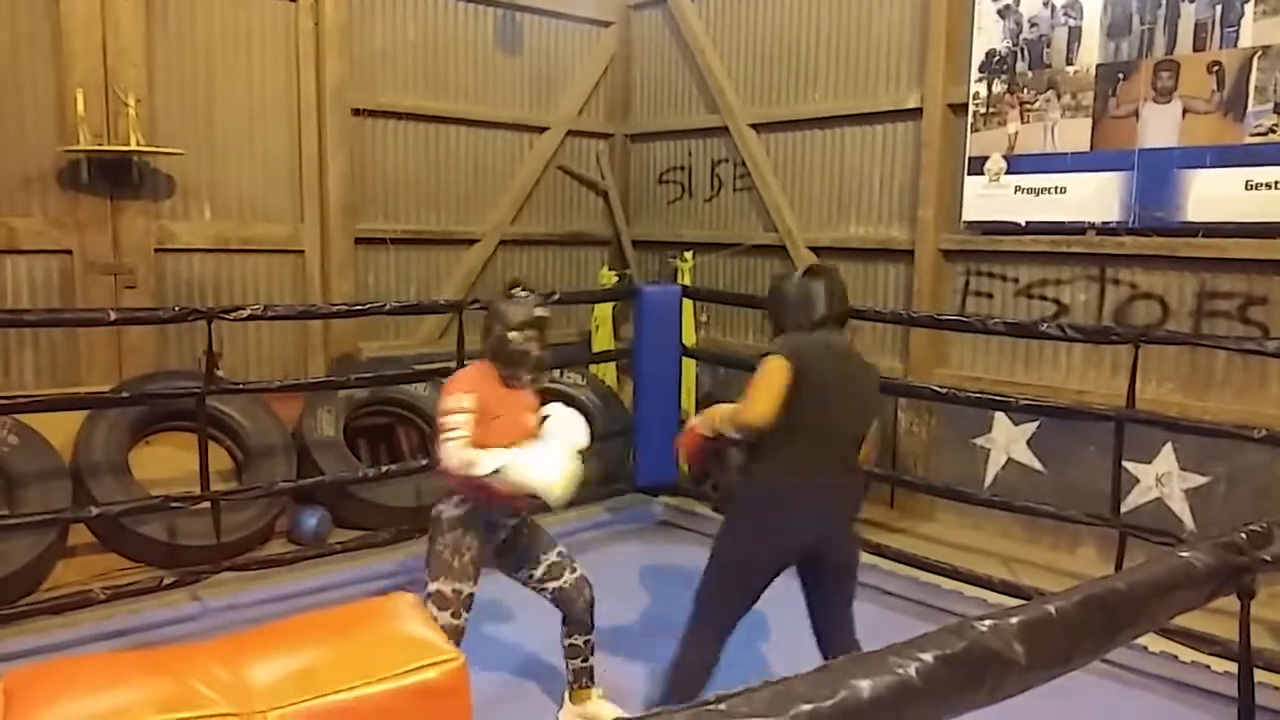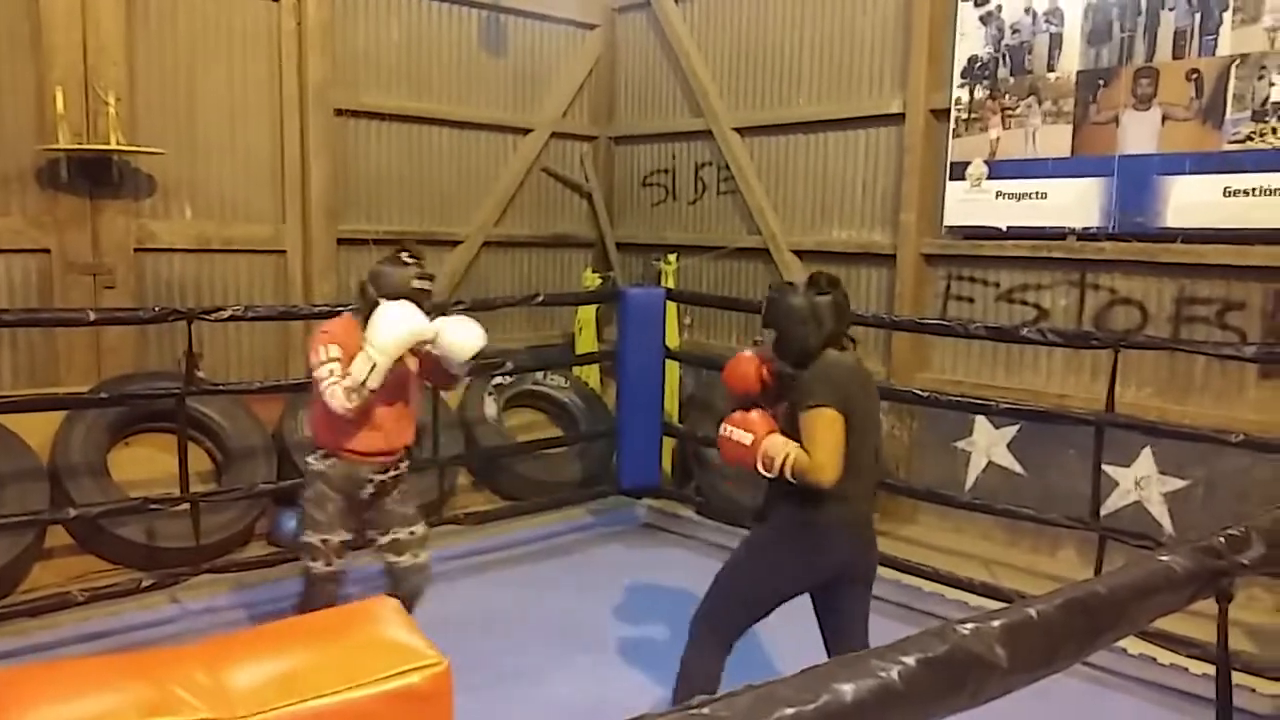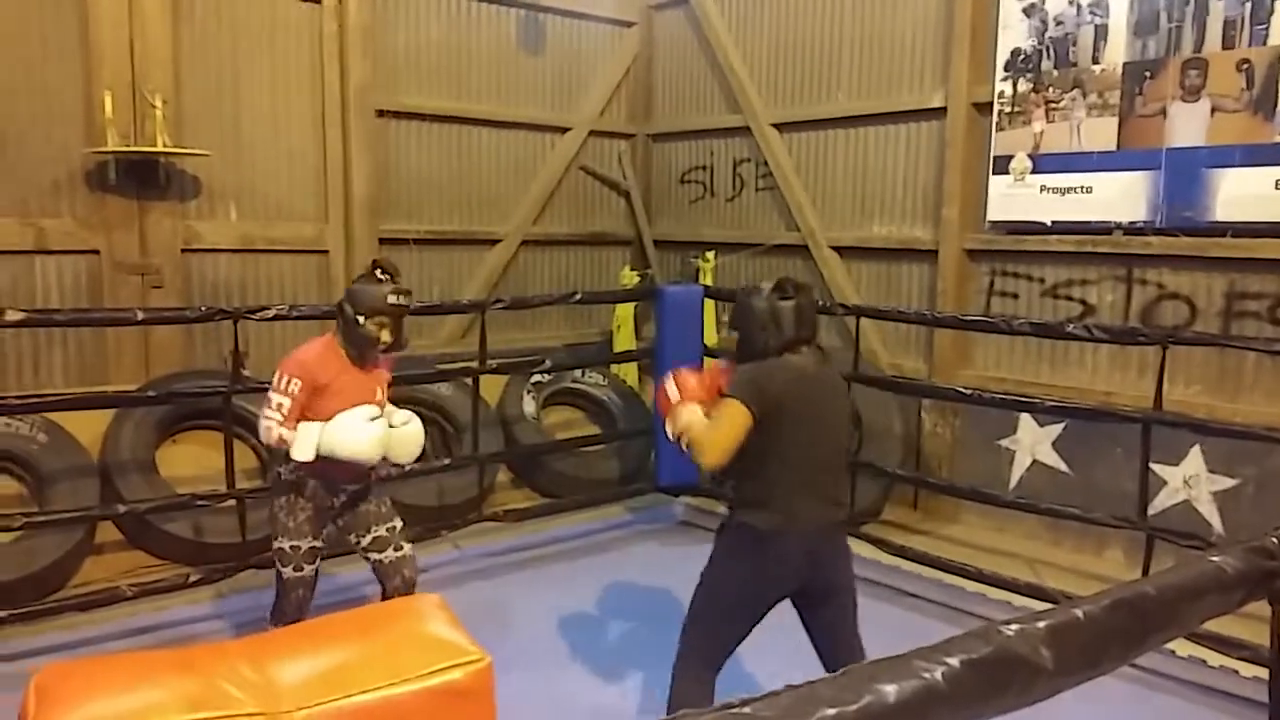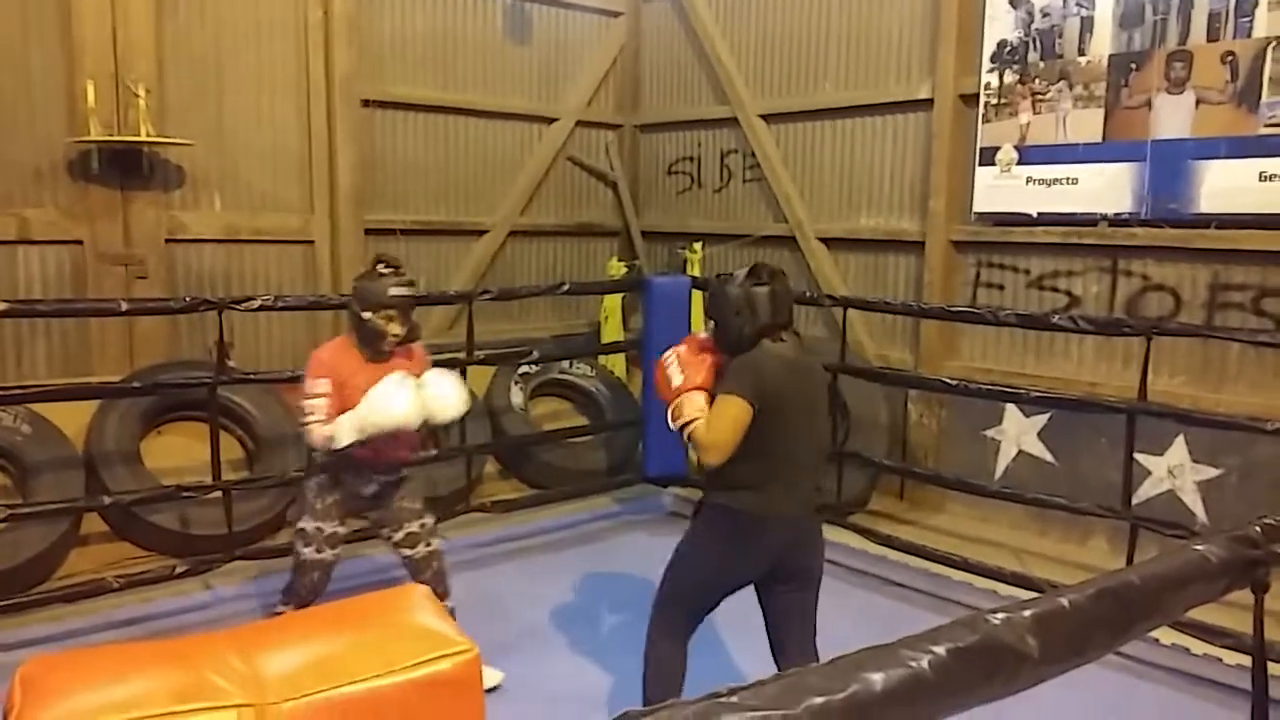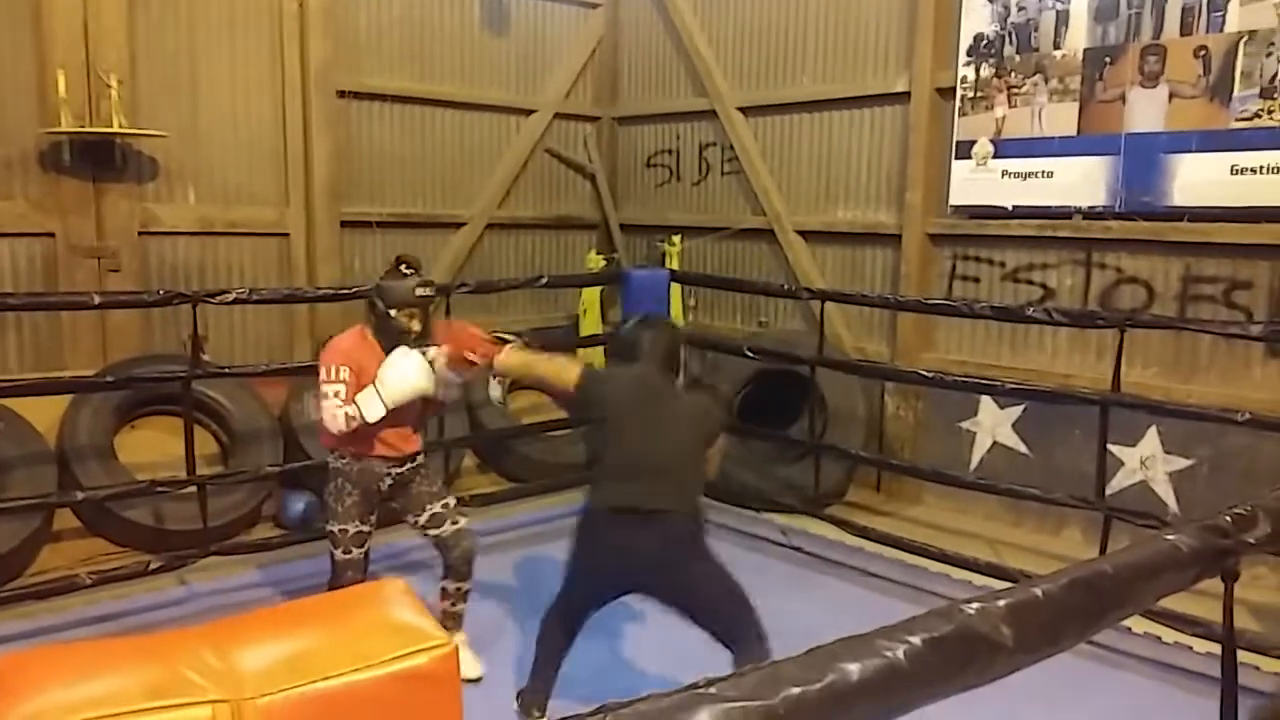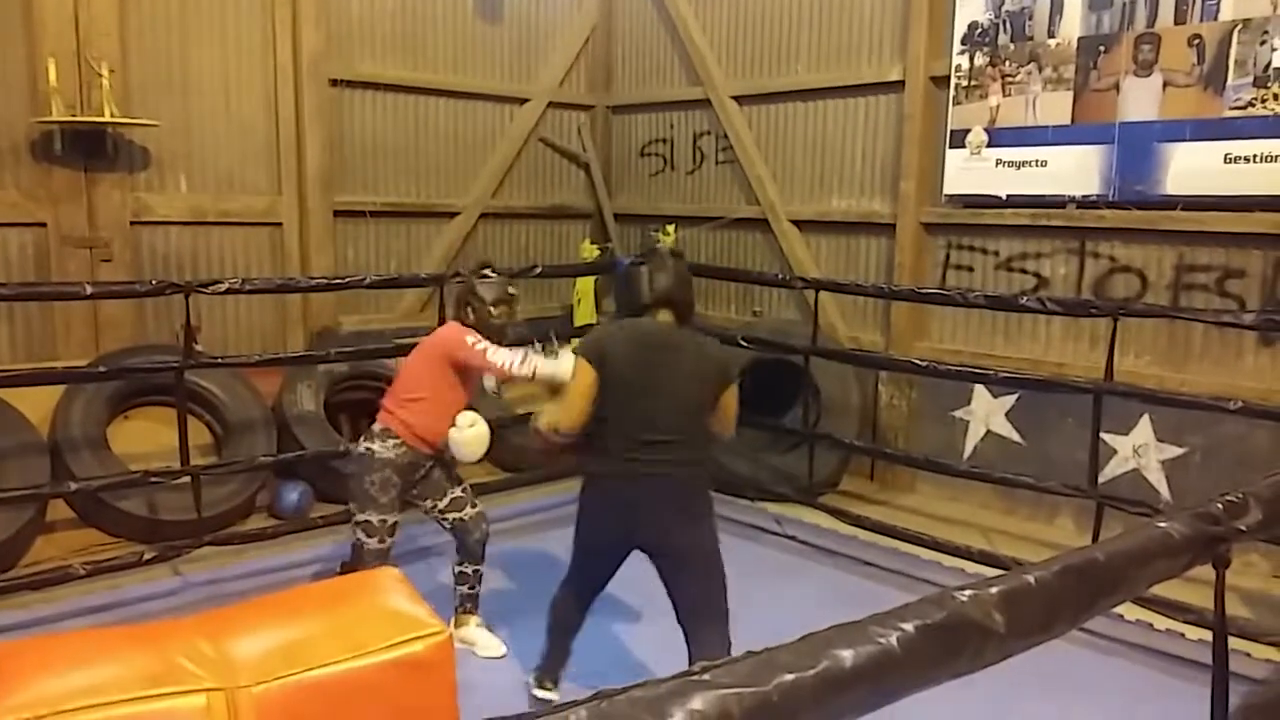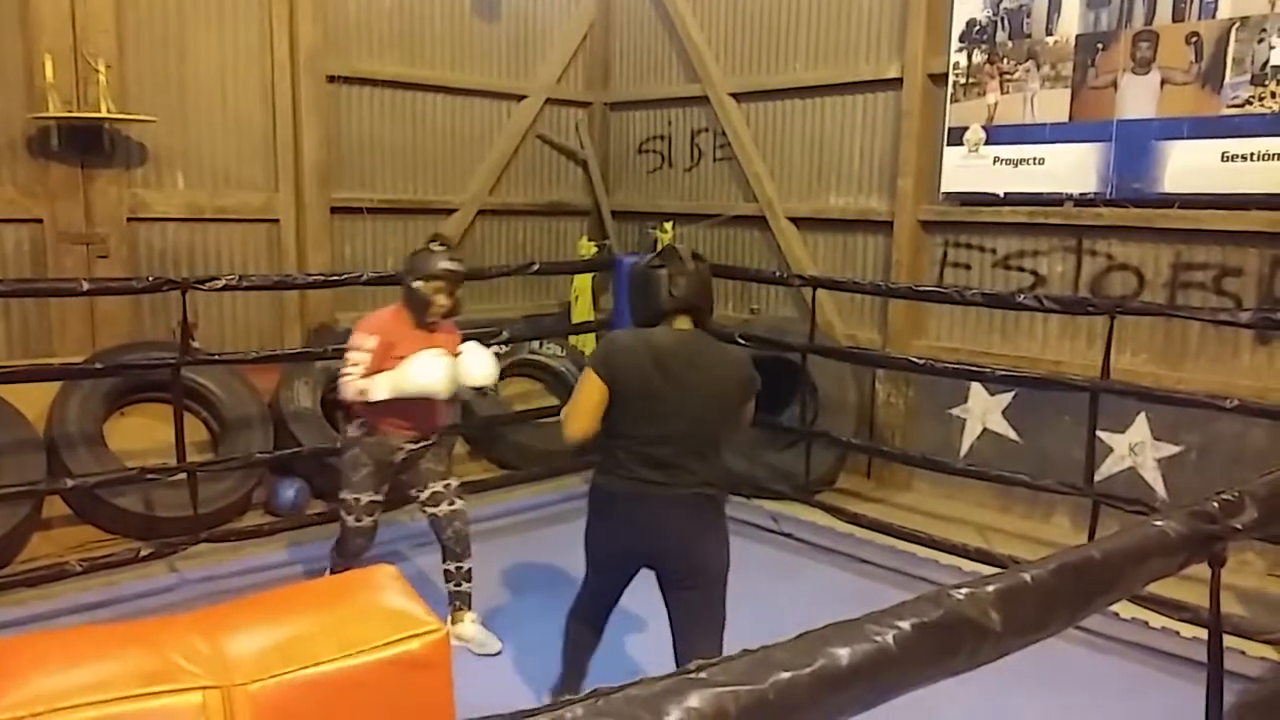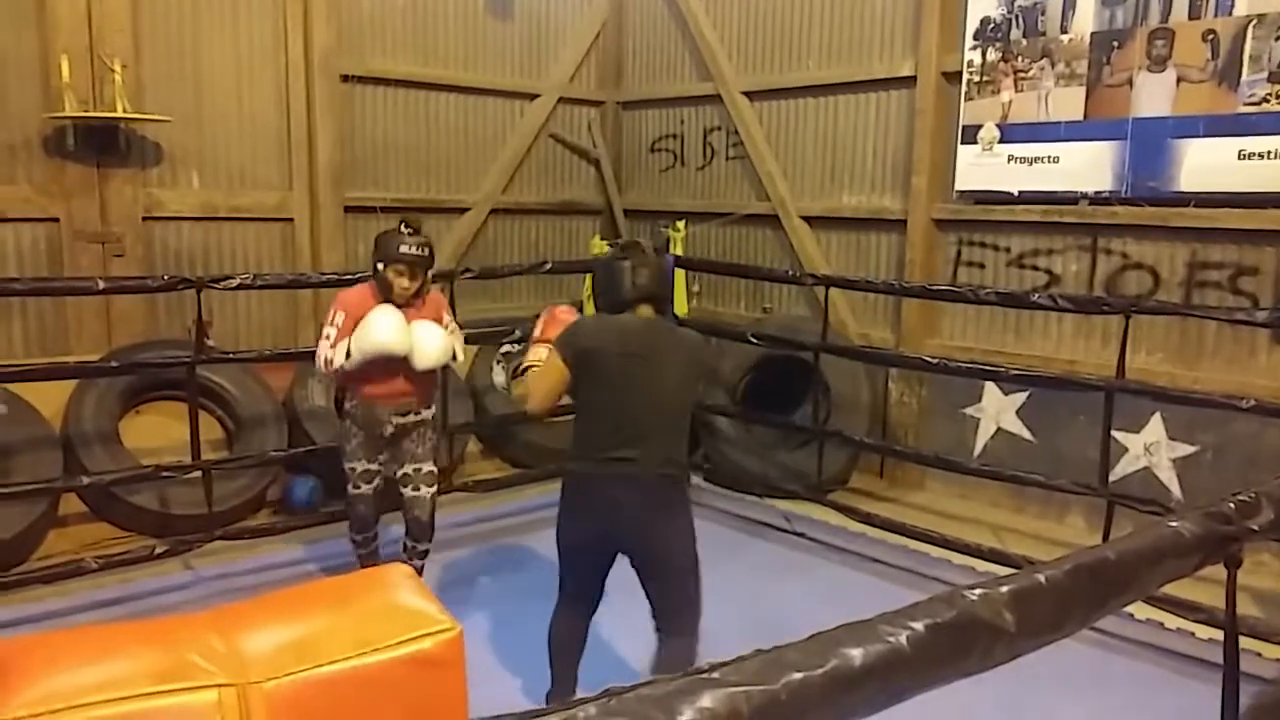
dt=0.4s
person 1, frame 1
left shoulder: (791, 350)
right shoulder: (866, 375)
left elbow: (754, 415)
left wrist: (711, 420)
left hip: (770, 506)
right hip: (834, 516)
left knee: (708, 627)
right knee: (838, 639)
person 1, frame 2
left shoulder: (820, 380)
right shoulder: (852, 372)
left elbow: (822, 470)
left wrist: (767, 447)
right wrist: (775, 393)
left hip: (801, 533)
right hip: (854, 537)
left knee: (710, 629)
right knee: (850, 656)
person 1, frame 3
left shoulder: (756, 379)
right shoulder: (833, 382)
left elbow: (710, 455)
left wrist: (687, 414)
left hip: (759, 545)
right hip: (826, 544)
left knee: (696, 662)
right knee: (851, 668)
person 1, frame 4
left shoulder: (750, 368)
right shoulder: (810, 368)
left elbow: (711, 450)
left wrist: (688, 392)
right wrist: (718, 380)
left hip: (735, 525)
right hip: (801, 530)
left knee: (668, 626)
right knee: (798, 657)
person 1, frame 5
left shoulder: (609, 383)
right shoulder: (704, 408)
left elbow: (526, 365)
left wrist: (503, 357)
left hip: (606, 536)
right hip: (675, 541)
left knee: (565, 613)
right knee: (749, 643)
person 1, frame 6
left shoulder: (605, 342)
right shoulder: (713, 357)
left elbow: (568, 420)
right elbow: (723, 428)
left wrist: (546, 422)
left hip: (608, 495)
right hip: (681, 501)
left knee: (580, 583)
right knee: (708, 633)
left ankle: (547, 678)
person 1, frame 7
left shoulder: (617, 350)
right shoulder: (734, 364)
left elbow: (574, 429)
right elbow: (740, 421)
left hip: (618, 511)
right hip: (694, 520)
left knee: (593, 603)
right knee: (701, 656)
left ankle: (566, 696)
person 1, frame 8
left shoulder: (586, 335)
right shoulder: (692, 348)
left elbow: (534, 400)
left wrist: (540, 348)
left hip: (589, 495)
right hip: (660, 501)
left knee: (574, 602)
right knee: (679, 629)
left ankle: (560, 702)
person 2, frame 1
left shoulder: (523, 388)
right shoulder: (467, 383)
right elbow: (453, 457)
right wrist: (497, 464)
left hip: (513, 520)
right hip: (465, 517)
left knee: (577, 594)
right knee: (442, 631)
person 2, frame 2
left shoulder: (409, 339)
right shoulder: (331, 335)
left elbow: (449, 378)
right elbow: (340, 401)
left wrist: (455, 351)
right wrist: (380, 353)
left hip: (389, 475)
right hip: (334, 474)
left knee: (411, 576)
right knee: (321, 585)
person 2, frame 3
left shoulder: (380, 360)
right shoulder: (307, 361)
right elbow: (271, 430)
left wrist: (393, 423)
right wrist: (326, 439)
left hip: (359, 487)
right hip: (304, 488)
left knee: (402, 577)
right knee: (294, 599)
person 2, frame 4
left shoulder: (413, 354)
right shoulder: (328, 361)
left elbow: (417, 413)
right elbow: (318, 436)
right wrist: (365, 421)
left hip: (389, 479)
right hip: (337, 478)
left knee: (430, 567)
right knee: (307, 579)
person 2, frame 5
left shoulder: (412, 351)
right shoulder: (343, 350)
left elbow: (423, 409)
right elbow: (335, 421)
left wrist: (447, 377)
right wrist: (385, 393)
left hip: (410, 466)
right hip: (356, 470)
left knee: (459, 544)
right knee: (349, 576)
left ankle: (450, 641)
person 2, frame 6
left shoulder: (465, 351)
right shoulder: (458, 339)
right elbow: (508, 364)
left wrist: (460, 428)
right wrist: (563, 369)
left hip: (427, 458)
right hip: (388, 456)
left knee: (474, 529)
right knee: (369, 559)
left ankle: (466, 623)
person 2, frame 7
left shoulder: (447, 332)
right shoulder: (378, 325)
right elbow: (348, 388)
left wrist: (467, 376)
right wrist: (395, 382)
left hip: (425, 444)
right hip: (372, 440)
left knee: (455, 527)
right knee: (355, 538)
left ankle: (462, 620)
person 2, frame 8
left shoulder: (434, 302)
right shoulder: (352, 301)
left elbow: (456, 346)
right elbow: (323, 361)
left wrist: (440, 350)
right wrist: (360, 346)
left hip: (415, 418)
right hip: (365, 415)
left knee: (420, 510)
right knee: (362, 507)
